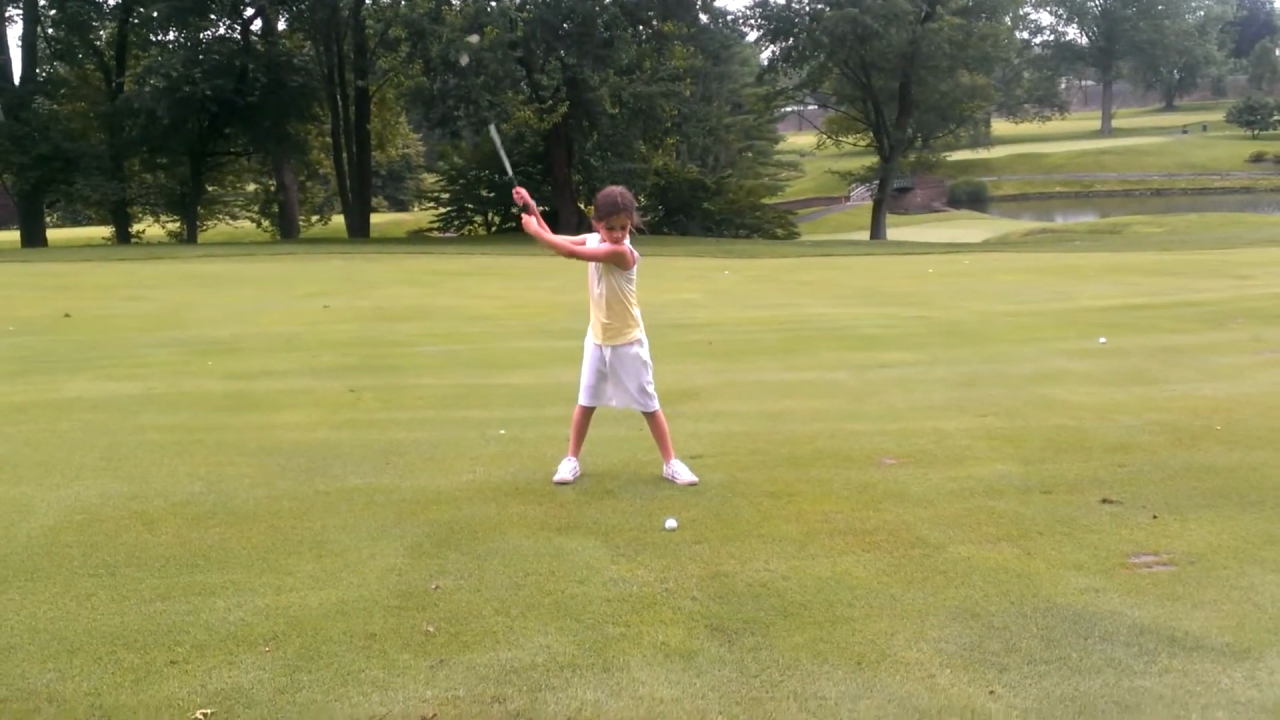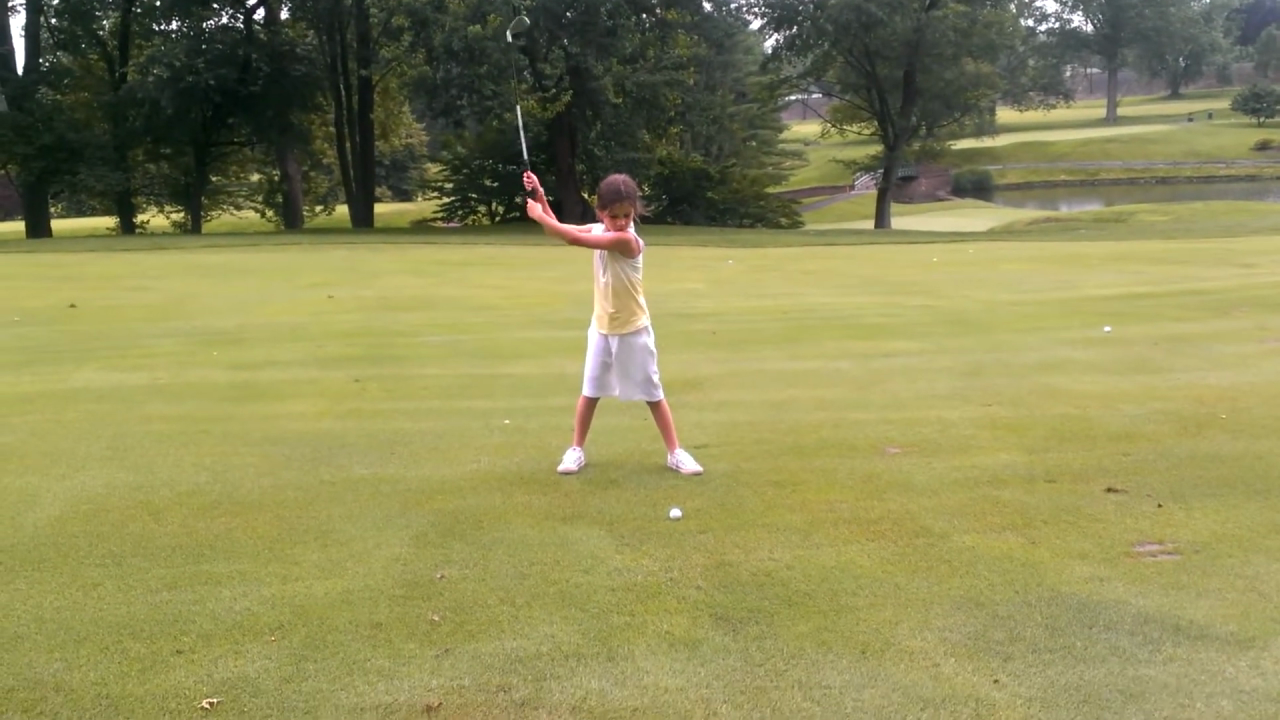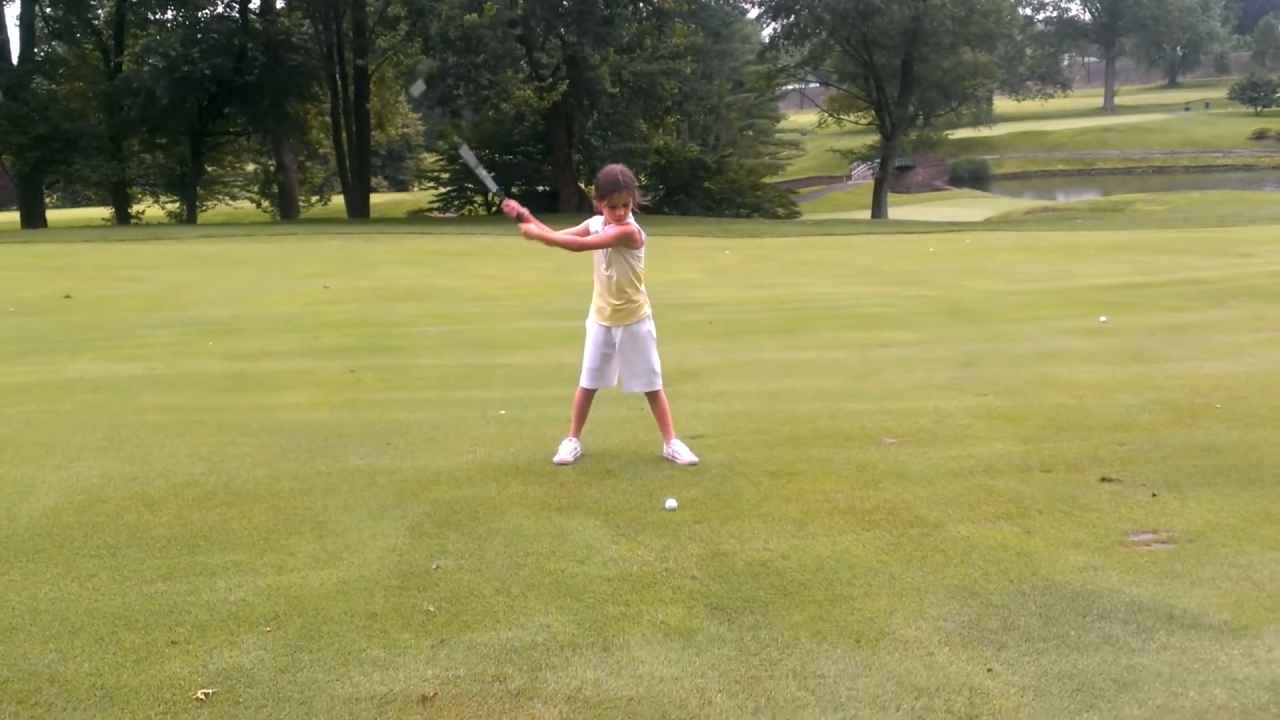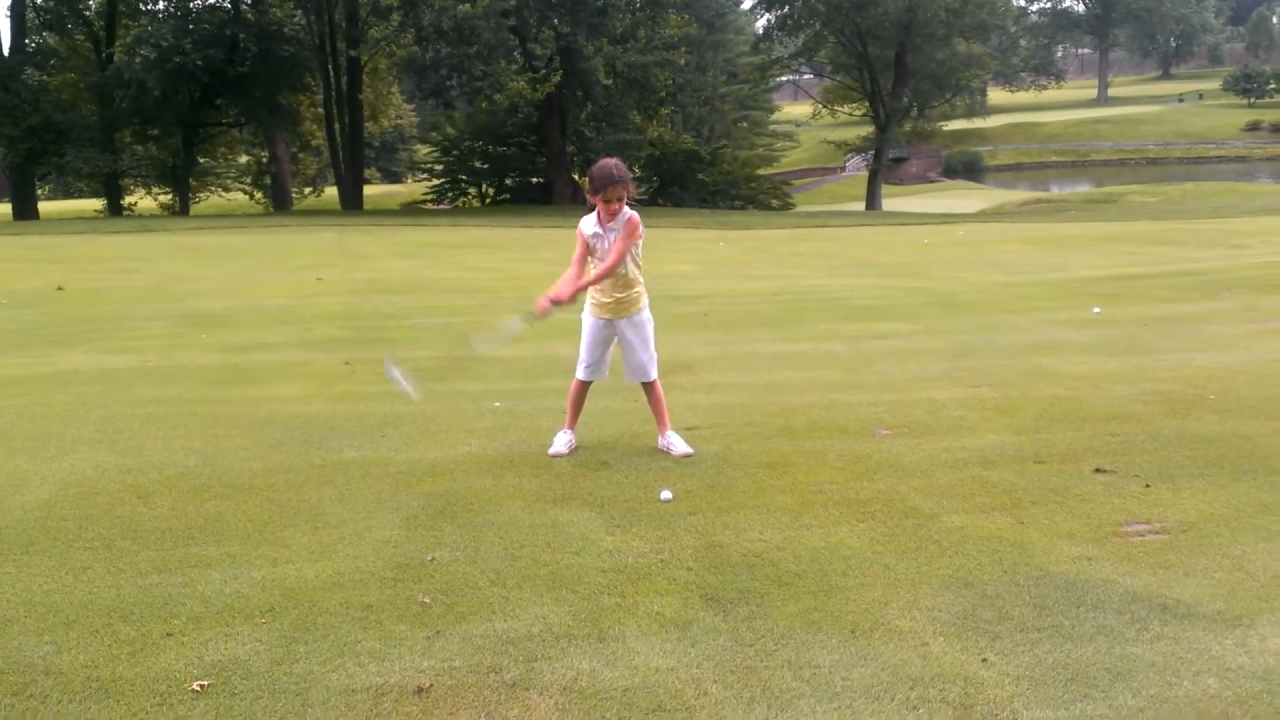
dt=0.2s
person 1, frame 1
left shoulder: (622, 252)
right shoulder: (593, 241)
left elbow: (569, 251)
right elbow: (556, 241)
left wrist: (534, 229)
right wrist: (533, 212)
left hip: (627, 341)
right hip: (597, 337)
left knee: (647, 403)
right knee: (586, 400)
left ankle: (670, 462)
right ankle: (572, 459)
person 1, frame 2
left shoulder: (627, 239)
right shoulder: (599, 231)
left elbow: (574, 238)
right elbow: (561, 229)
left wrist: (540, 217)
right wrist: (539, 196)
left hip: (633, 330)
right hip: (602, 327)
left knee: (652, 393)
right knee: (590, 391)
left ankle: (675, 452)
right ankle: (577, 449)
person 1, frame 3
left shoulder: (630, 231)
right shoulder: (594, 224)
left elbow: (577, 245)
right elbow: (557, 237)
left wrist: (537, 234)
right wrist: (528, 218)
left hip: (634, 320)
right hip: (601, 319)
left knee: (651, 383)
right knee: (589, 382)
left ankle: (671, 442)
right ankle: (573, 440)
person 1, frame 4
left shoulder: (631, 220)
right shoulder: (586, 227)
left elbow: (612, 265)
right elbow: (577, 269)
left wrist: (575, 290)
right wrist: (552, 294)
left hip: (633, 310)
right hip: (598, 312)
left knee: (647, 375)
right knee: (585, 374)
left ankle: (666, 434)
right ankle: (568, 431)
